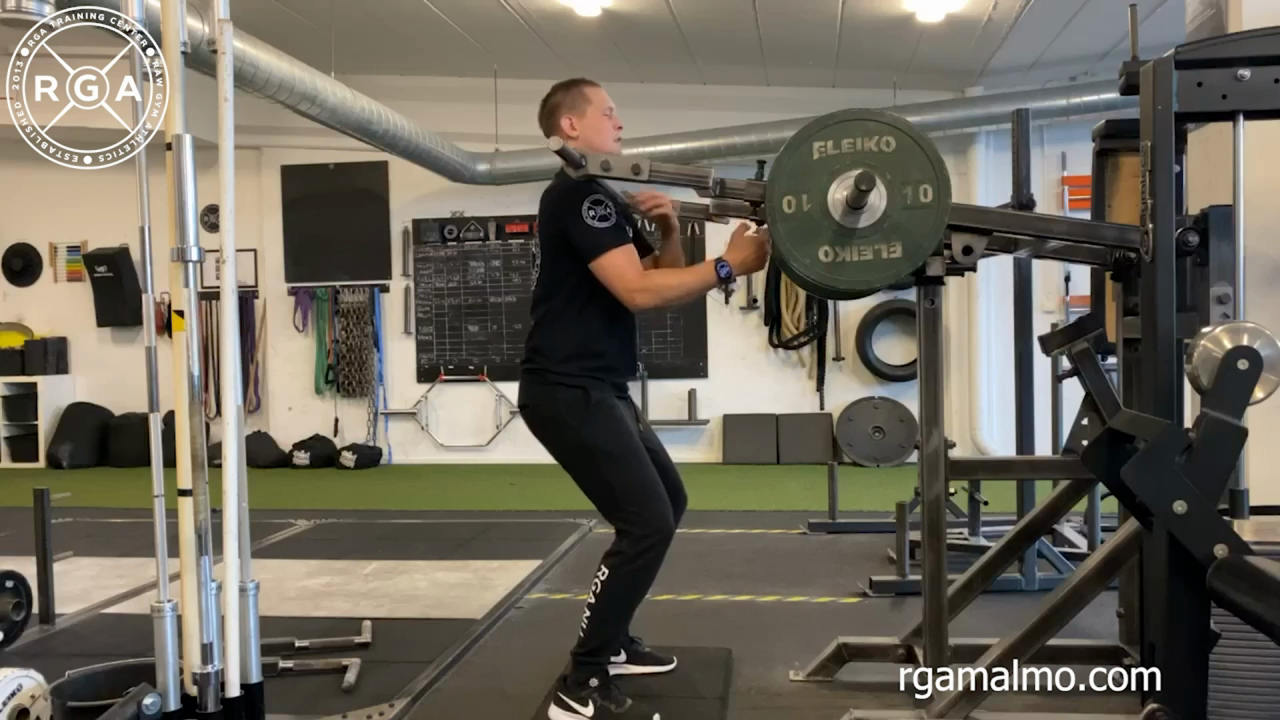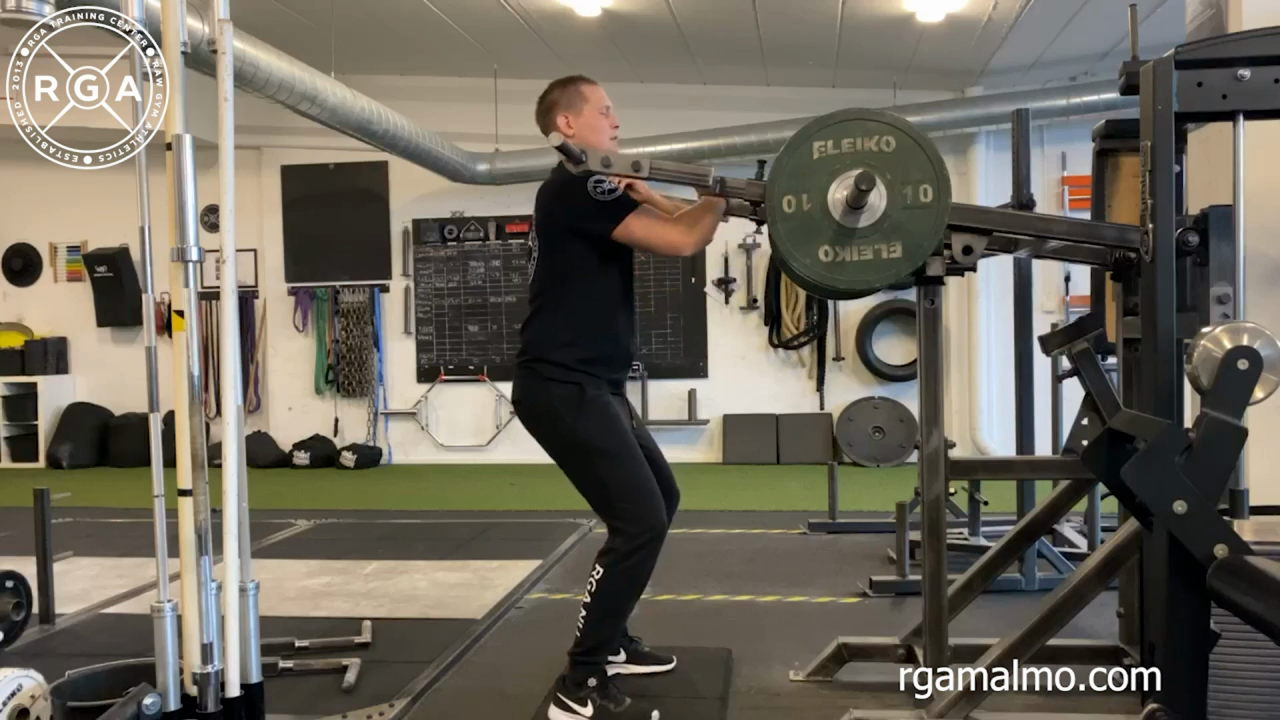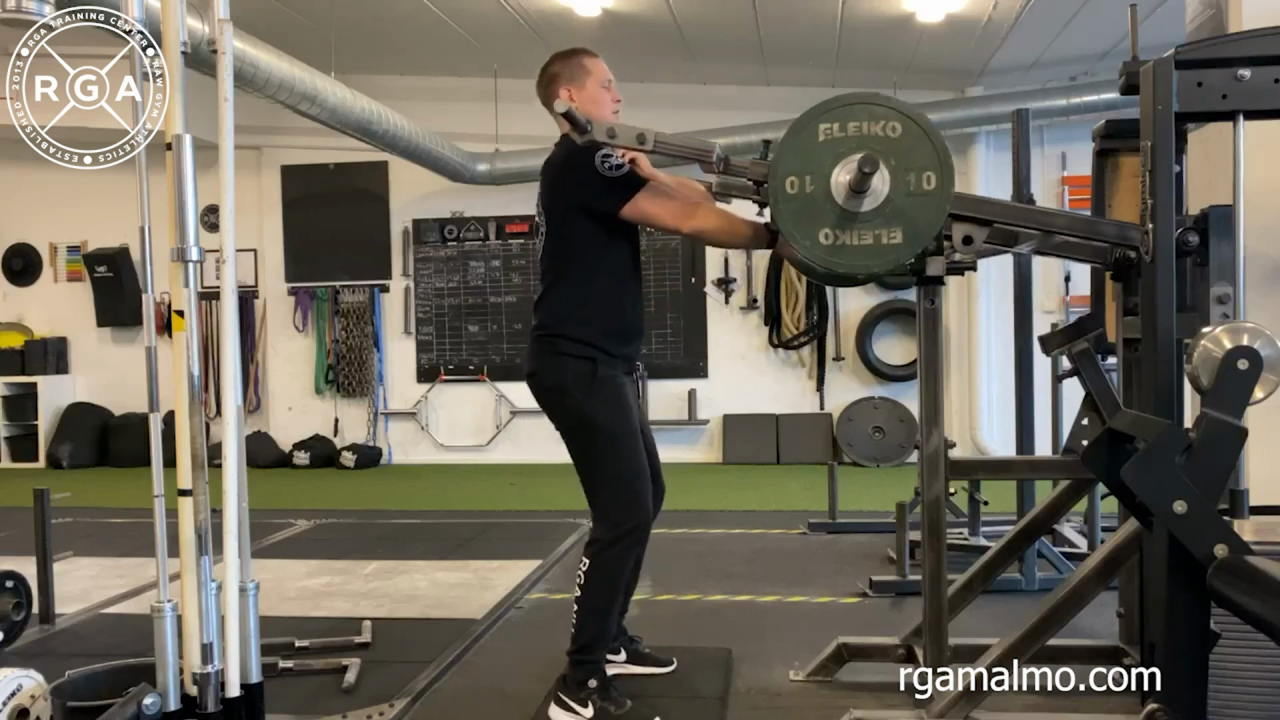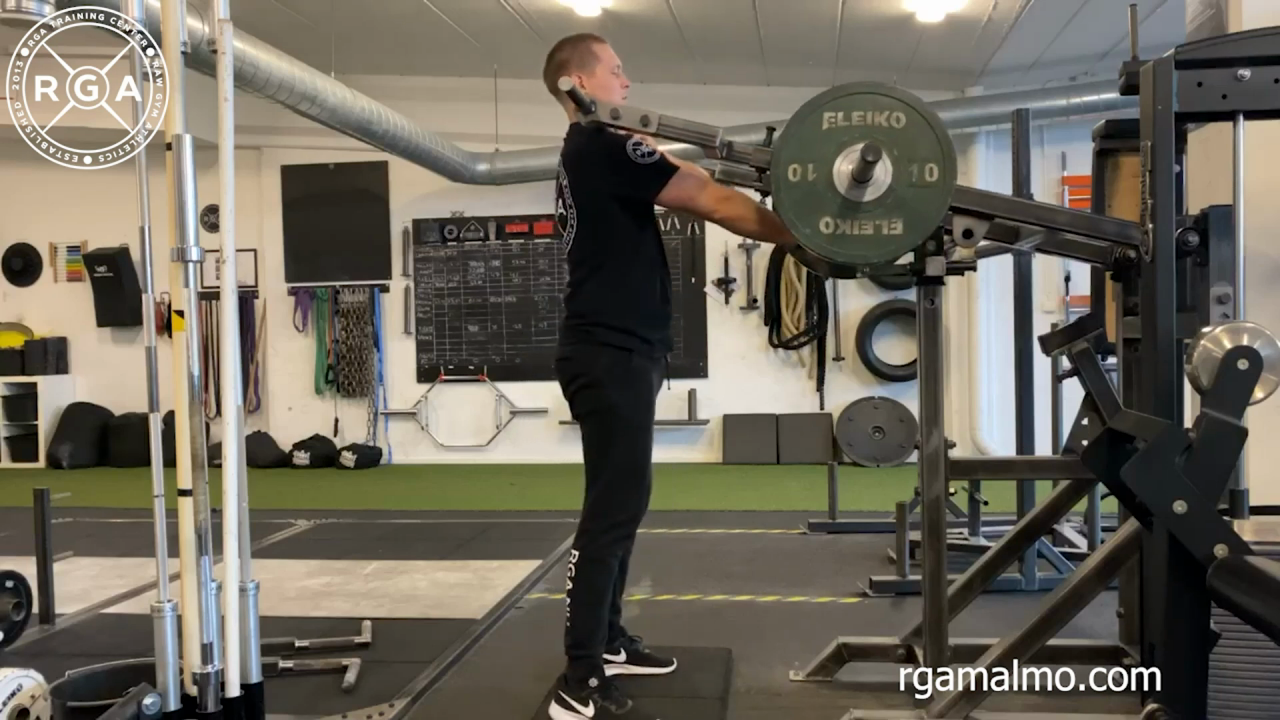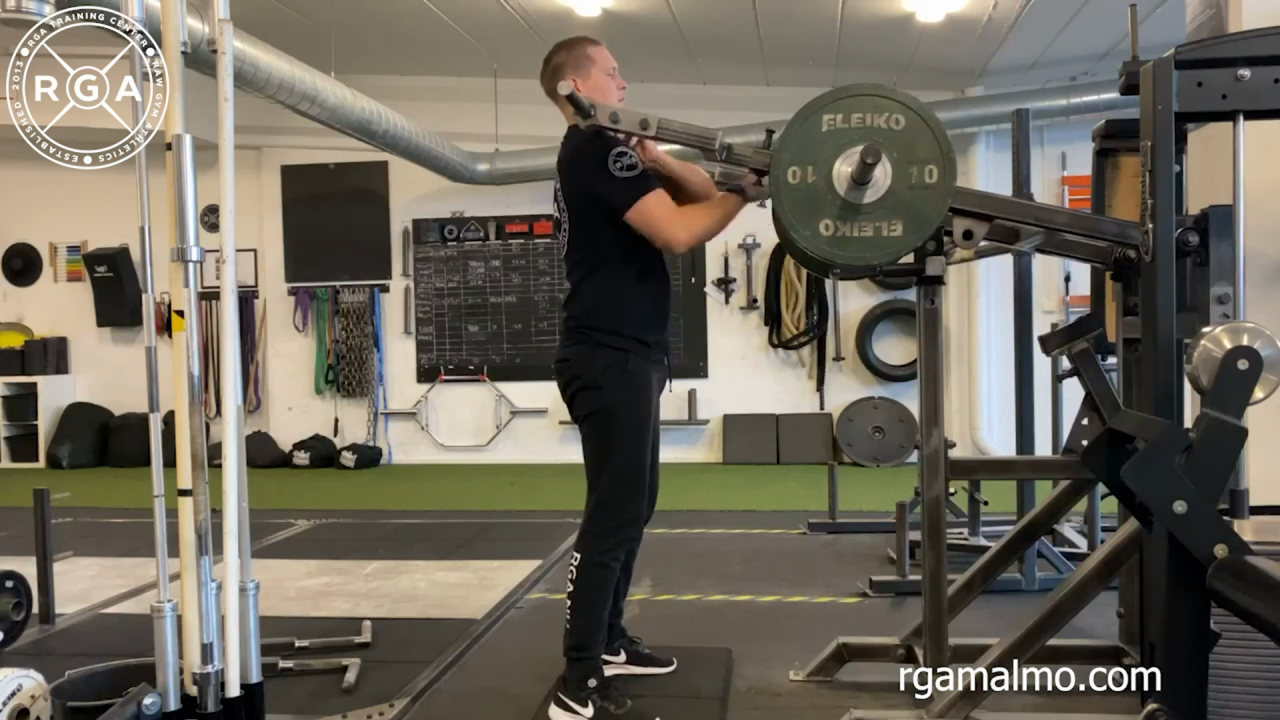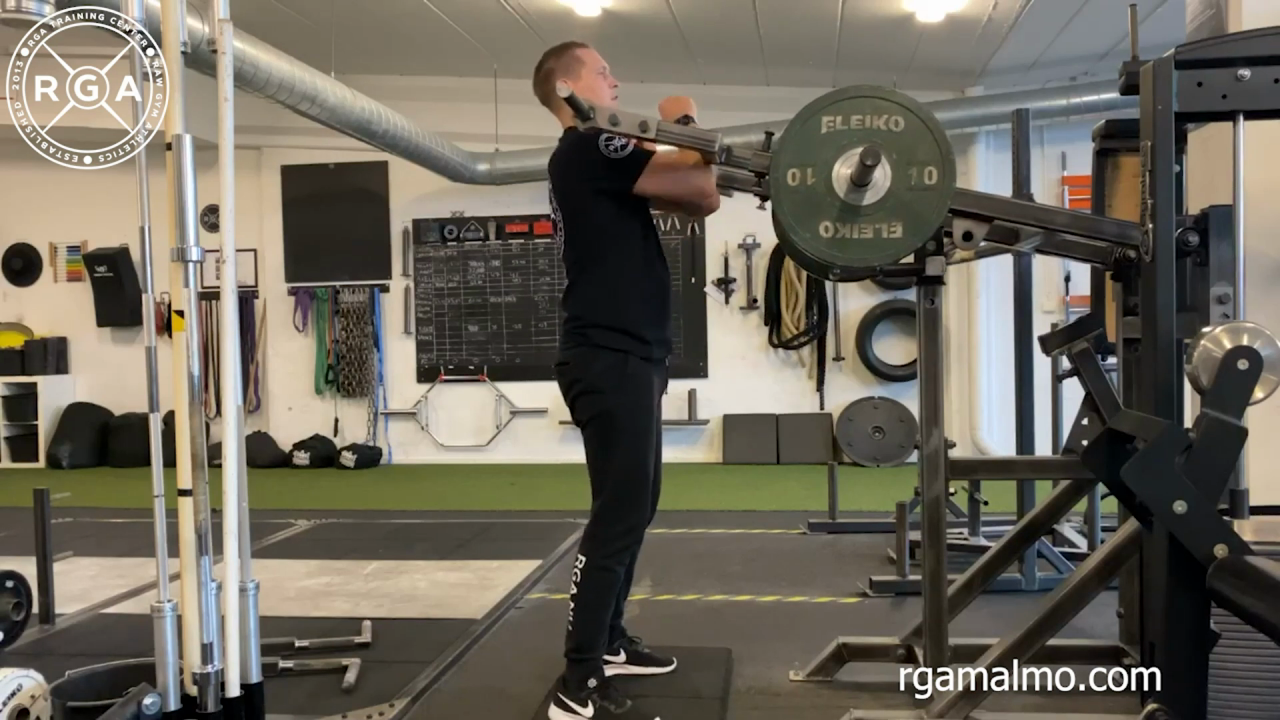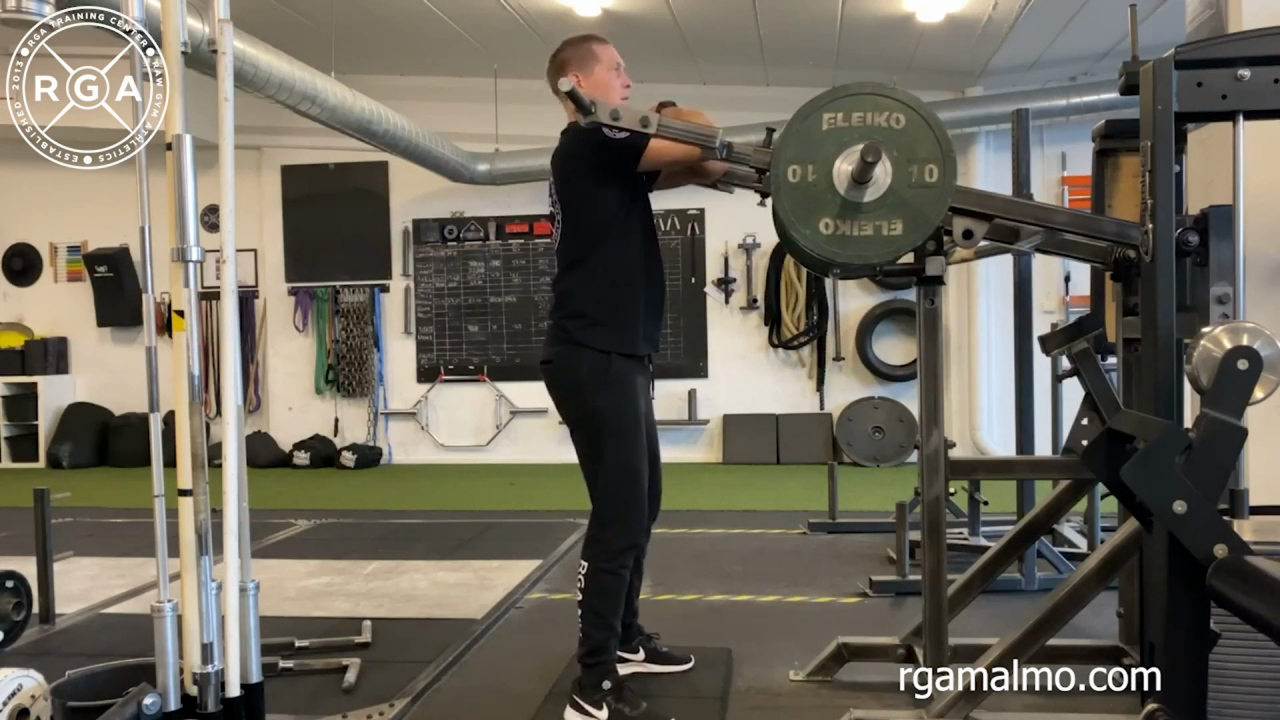
dt=0.5s
person 1, frame 1
left shoulder: (599, 198)
right shoulder: (579, 195)
left elbow: (654, 276)
right elbow: (638, 290)
left wrist: (669, 231)
right wrist: (728, 266)
left hip: (598, 388)
right hip: (569, 392)
left knee: (666, 504)
right knee: (646, 525)
left ankle: (611, 642)
person 1, frame 2
left shoulder: (591, 189)
right shoulder: (575, 188)
left elbow: (677, 226)
right elbow: (681, 241)
left wrist: (647, 198)
right wrist: (720, 198)
left hip: (591, 384)
right hip: (562, 387)
left knee: (658, 501)
right knee: (640, 522)
left ankle: (609, 642)
person 1, frame 3
left shoulder: (593, 167)
right shoulder: (580, 163)
left elbow: (692, 198)
right elbow: (688, 221)
left wrist: (646, 173)
right wrist: (772, 237)
left hip: (601, 362)
right hip: (578, 364)
left knee: (642, 500)
right knee: (625, 515)
left ankle: (608, 642)
person 1, frame 4
left shoulder: (593, 151)
right shoulder: (603, 148)
left elbow: (694, 183)
right elbow: (717, 205)
left wrist: (653, 152)
right wrist: (803, 238)
left hip: (615, 351)
right hip: (610, 355)
left knee: (622, 504)
right knee: (611, 512)
left ankle: (606, 642)
person 1, frame 5
left shoulder: (597, 153)
right shoulder: (597, 151)
left elbow: (701, 189)
right elbow: (680, 231)
left wrist: (654, 158)
right wrist: (747, 192)
left hip: (621, 355)
right hip: (609, 359)
left knee: (630, 506)
right knee: (615, 513)
left ankle: (607, 642)
person 1, frame 6
left shoulder: (605, 159)
right shoulder: (588, 151)
left elbow: (703, 199)
right elbow: (701, 185)
left wrist: (667, 145)
right wrist: (684, 125)
left hip: (628, 356)
right hip: (608, 360)
left knee: (632, 508)
right knee: (619, 515)
left ankle: (607, 641)
person 1, frame 7
left shoulder: (610, 156)
right shoulder: (590, 143)
left elbow: (705, 165)
right elbow: (704, 146)
left wrist: (671, 127)
right wrist: (676, 117)
left hip: (617, 355)
right hip: (593, 359)
left knee: (639, 506)
right knee: (619, 516)
left ankle: (625, 641)
